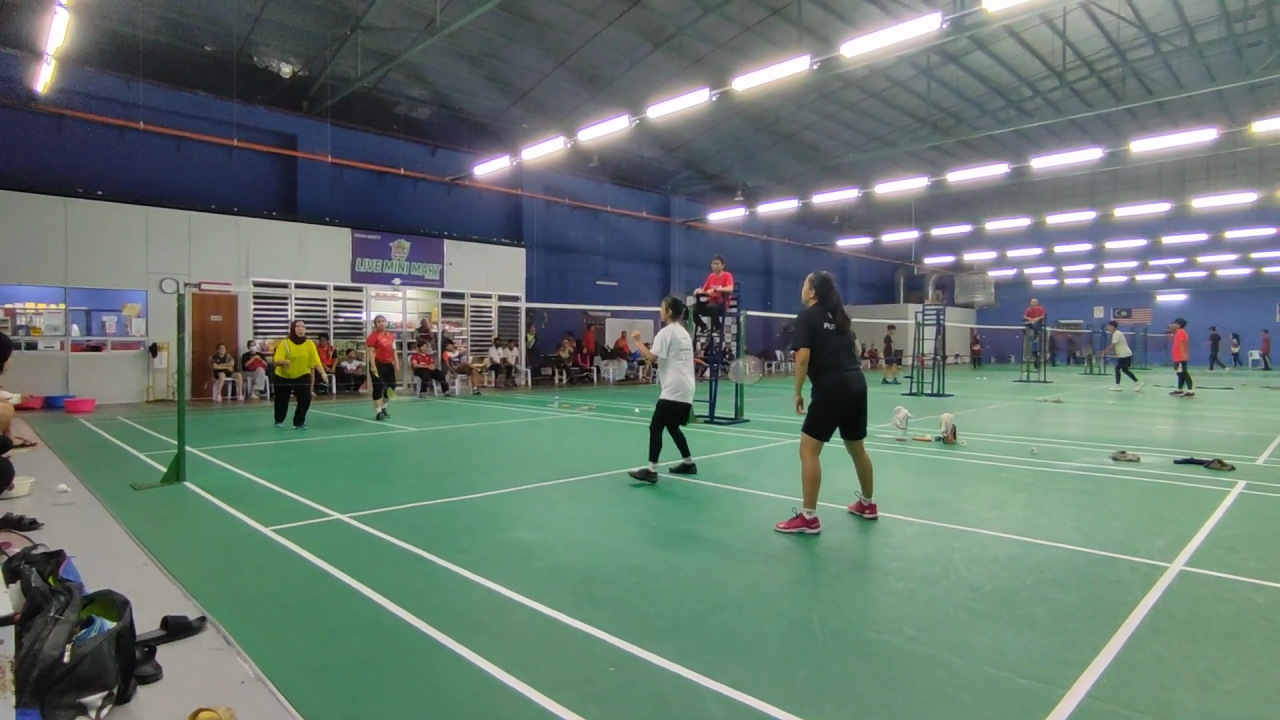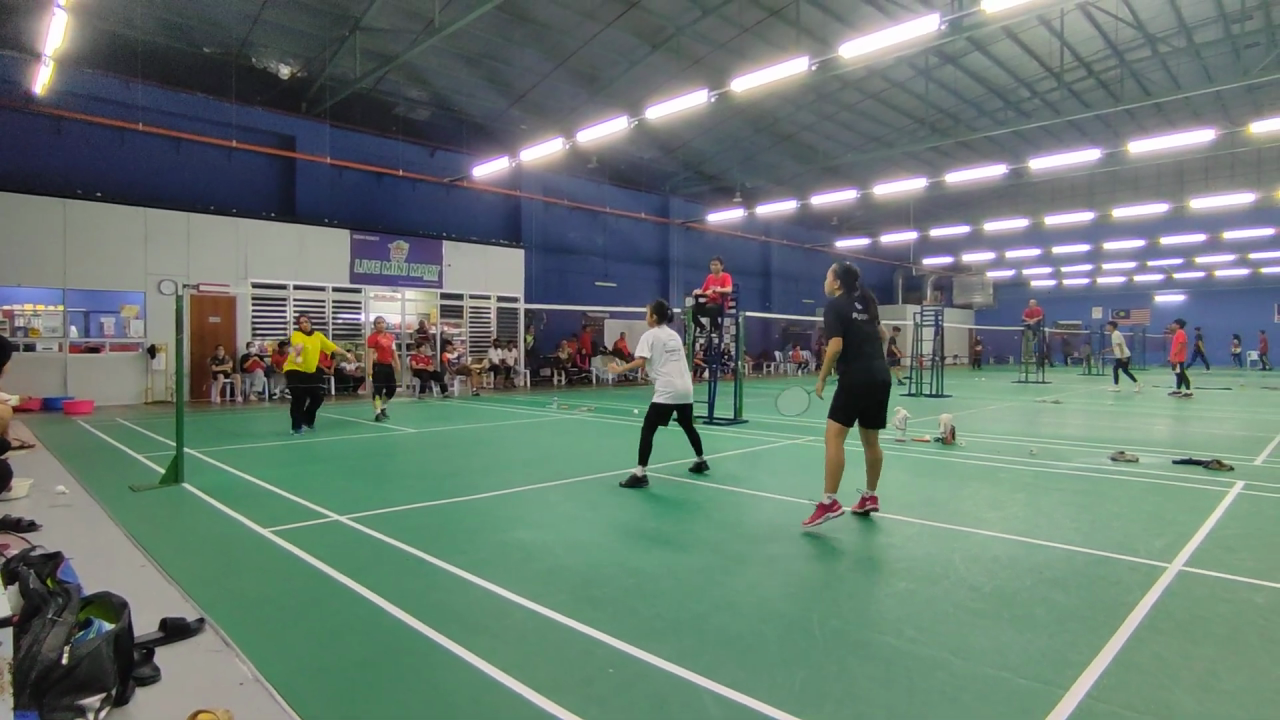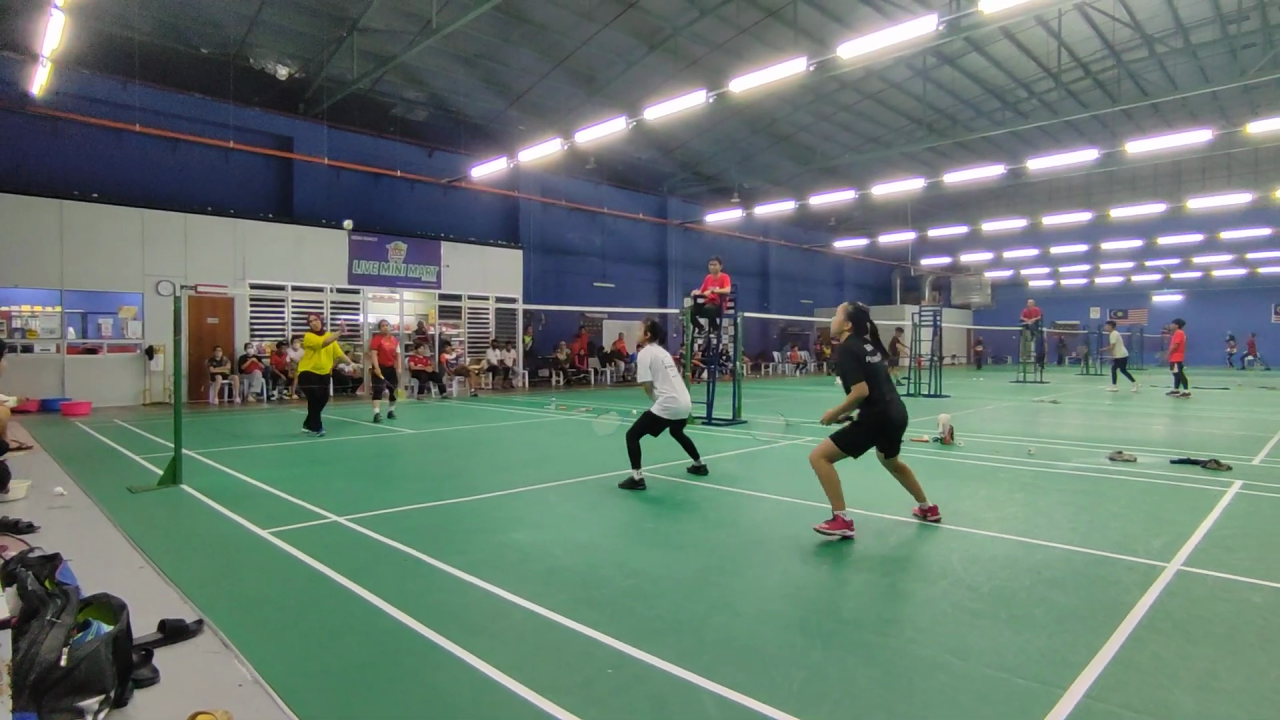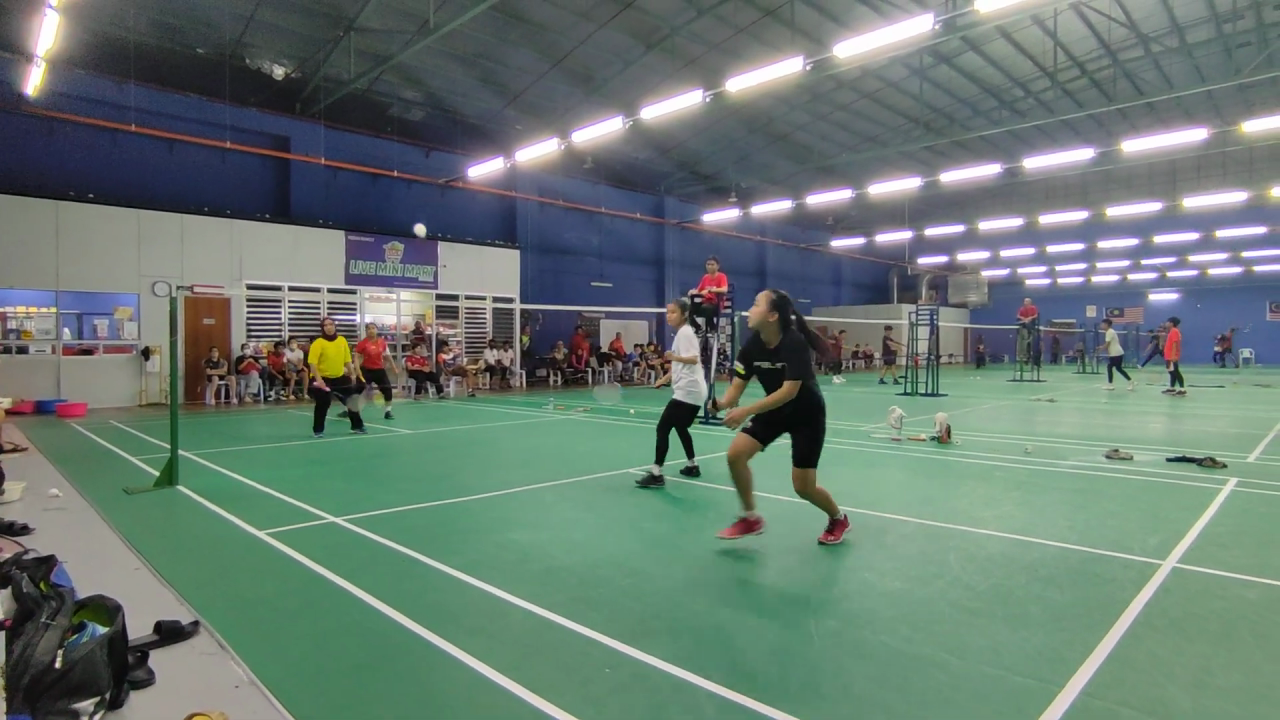
dt=0.4s
person 1, frame 1
left shoulder: (808, 316)
right shoulder: (839, 316)
left elbow: (803, 357)
left wrist: (797, 393)
left hip: (831, 391)
right hip: (857, 386)
left knee: (809, 451)
right knee: (856, 448)
left ankle: (808, 517)
right ankle: (868, 504)
person 1, frame 2
left shoulder: (835, 305)
right shoulder: (864, 304)
left elbow: (835, 345)
right elbow: (882, 336)
left wrist: (821, 378)
left hip: (855, 378)
right hip: (881, 377)
left knee: (834, 437)
right knee: (870, 439)
left ankle: (829, 502)
right ankle: (869, 497)
person 1, frame 3
left shoulder: (847, 350)
right shoulder: (868, 345)
left elbow: (861, 391)
left wrist: (835, 413)
right wrist: (847, 412)
left hip: (878, 418)
right hip: (896, 414)
left knee: (819, 457)
right knee: (891, 462)
left ankle: (842, 519)
right ankle: (927, 508)
person 1, frame 4
left shoulder: (795, 344)
right shoulder: (753, 345)
left elbow: (789, 391)
right elbow: (737, 386)
left wrist: (747, 411)
right wrist: (725, 404)
left hip: (807, 415)
right hip: (775, 411)
left knee: (803, 486)
right knee: (735, 454)
left ankle: (838, 520)
right ankle: (750, 518)
person 2, frame 1
left shoulder: (667, 332)
right shoulder: (683, 332)
left elbow: (651, 357)
left wrist: (637, 341)
left hip: (674, 389)
right hip: (686, 388)
left knee: (656, 426)
right knee: (672, 426)
left ankle: (651, 469)
right ankle: (688, 463)
person 2, frame 2
left shoulder: (650, 335)
right shoulder: (674, 335)
left elbow: (640, 361)
left wrist: (620, 369)
left hip: (667, 391)
right hip: (685, 389)
left knee: (647, 430)
right knee: (687, 425)
left ankle: (640, 474)
right ankle: (701, 461)
person 2, frame 3
left shoulder: (644, 353)
right shoulder: (663, 352)
left elbow: (647, 385)
left wrist: (654, 403)
right wrist: (658, 401)
left hip: (668, 405)
right hip: (685, 403)
left knee: (632, 435)
right knee: (676, 432)
left ankle: (637, 477)
right ankle: (699, 465)
person 2, frame 4
left shoulder: (685, 333)
right shoulder: (684, 333)
left elbow: (694, 359)
left wrist: (673, 357)
right wrist: (665, 378)
left hip: (688, 391)
right hip: (694, 391)
left knee: (662, 428)
right knee: (681, 427)
left ankle: (656, 474)
right ankle: (692, 465)
